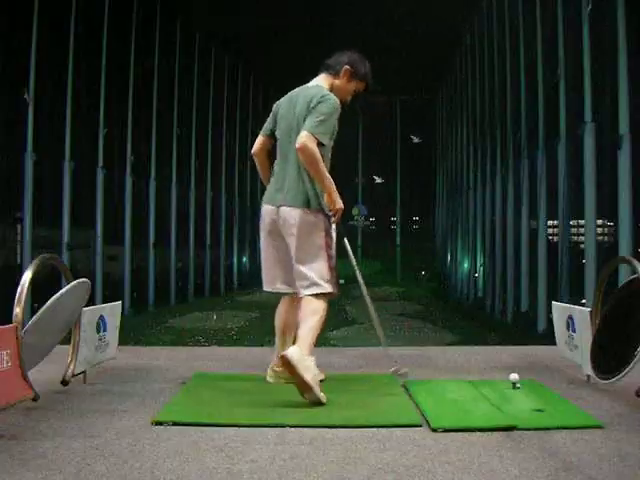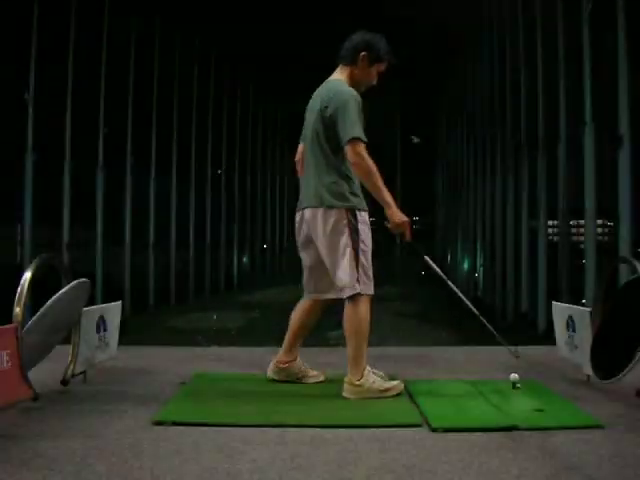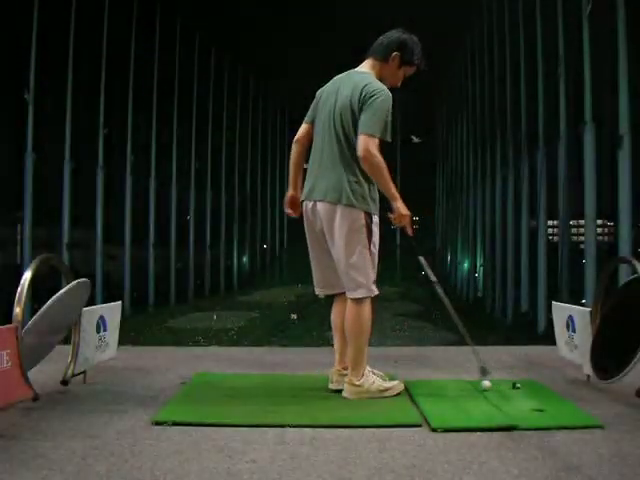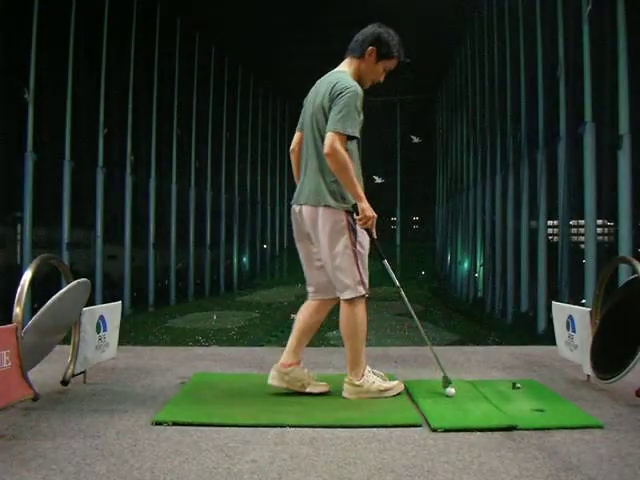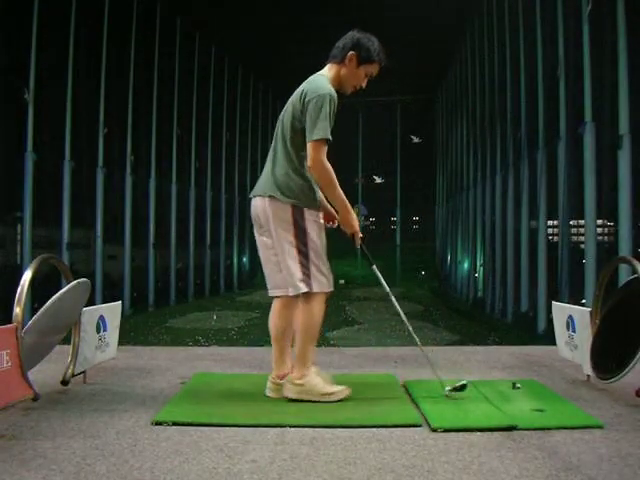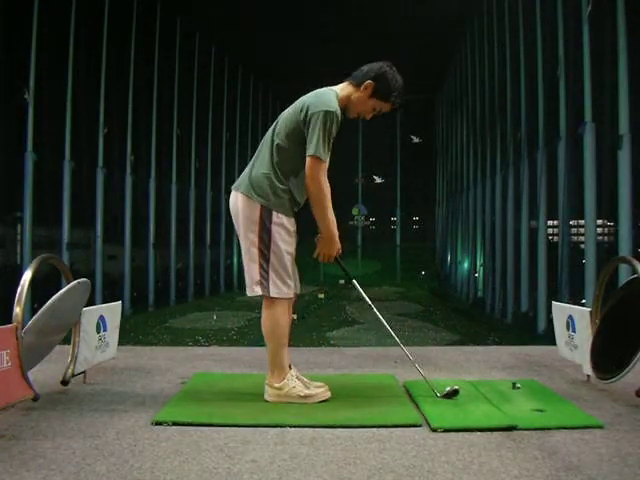
dt=0.5s
person 1, frame 1
left shoulder: (285, 100)
right shoulder: (327, 100)
left elbow: (258, 151)
right elbow: (304, 144)
right wrist: (330, 190)
left hip: (273, 205)
right hip: (306, 206)
left knee: (291, 288)
right knee: (317, 288)
left ankle: (282, 360)
right ankle: (301, 354)
person 1, frame 2
left shoulder: (319, 95)
right shoulder: (345, 96)
left elbow: (300, 157)
right elbow: (357, 157)
right wrist: (391, 206)
left hip: (310, 205)
right hip: (338, 206)
left knee: (316, 293)
right knee: (356, 291)
left ankle: (285, 361)
right ankle: (357, 377)
person 1, frame 3
left shoulder: (331, 86)
right shoulder: (377, 92)
left elbow: (300, 140)
right elbow: (367, 152)
left wrist: (295, 187)
right wrist: (396, 202)
left hip: (315, 201)
right hip: (349, 203)
left knee: (341, 289)
right knee: (360, 290)
left ankle: (342, 368)
right ankle: (358, 378)
person 1, frame 4
left shoulder: (320, 86)
right shoulder: (349, 89)
left elbow: (296, 147)
right elbow: (333, 149)
right wrist: (362, 200)
left hip: (306, 203)
right hip: (333, 207)
left knee: (323, 292)
right knee: (352, 291)
left ankle: (287, 366)
right ankle: (358, 378)
person 1, frame 5
left shoulder: (310, 88)
right shoulder: (323, 92)
right elbow: (316, 161)
left wrist: (322, 204)
right wrist: (346, 211)
left hip: (271, 199)
right hip: (289, 203)
left knee: (287, 291)
right knee: (313, 289)
left ankle: (281, 374)
right ankle: (301, 376)
person 1, frame 6
left shoulder: (324, 104)
right shoulder: (327, 108)
left elbow: (320, 177)
right elbow: (312, 178)
left wrist: (331, 231)
right wrist: (328, 234)
left hip: (264, 200)
right hip: (263, 201)
left knee: (283, 291)
right knee: (277, 292)
left ankle: (283, 373)
right ankle: (279, 381)
